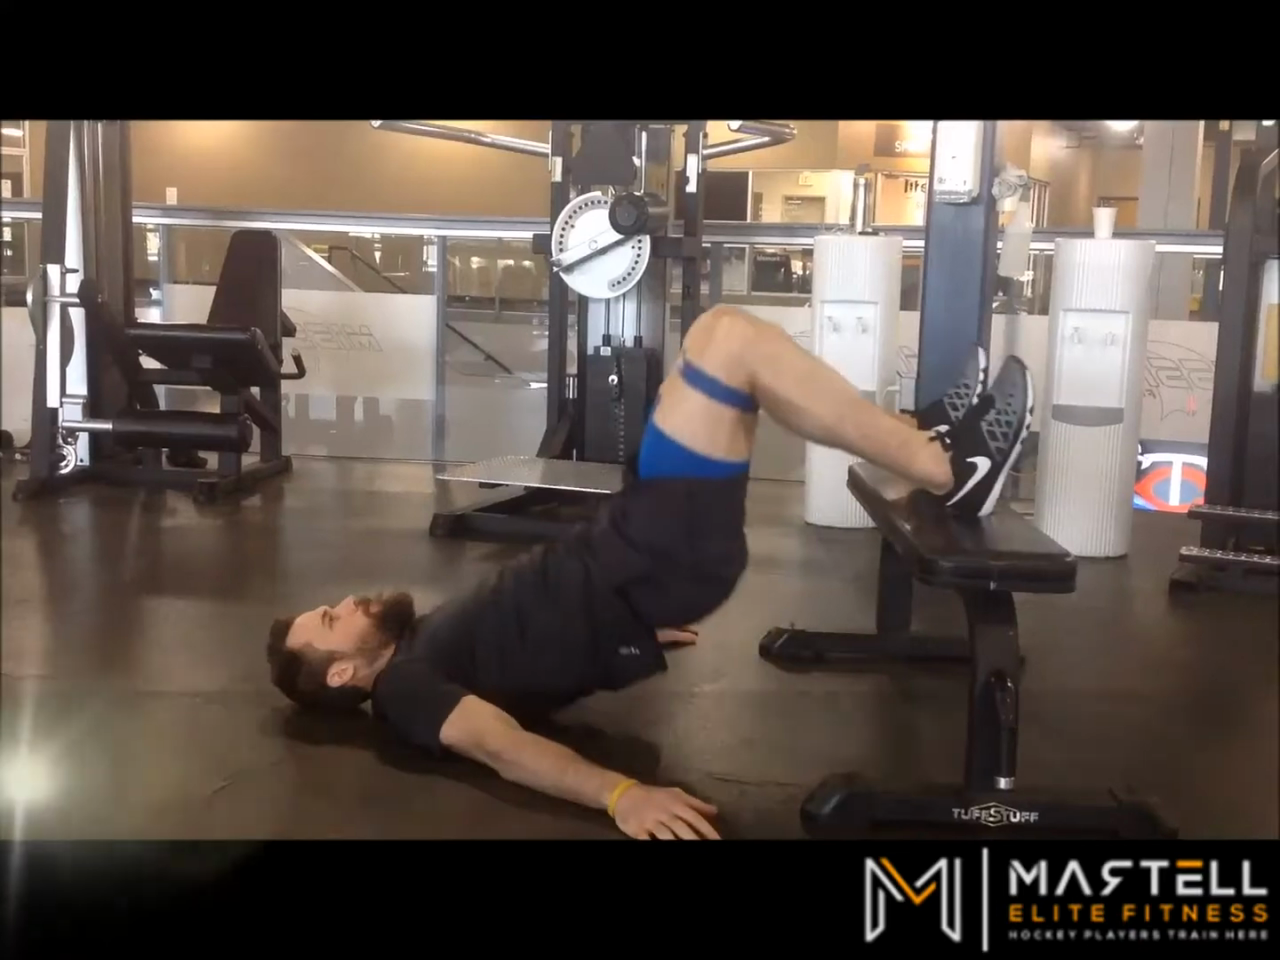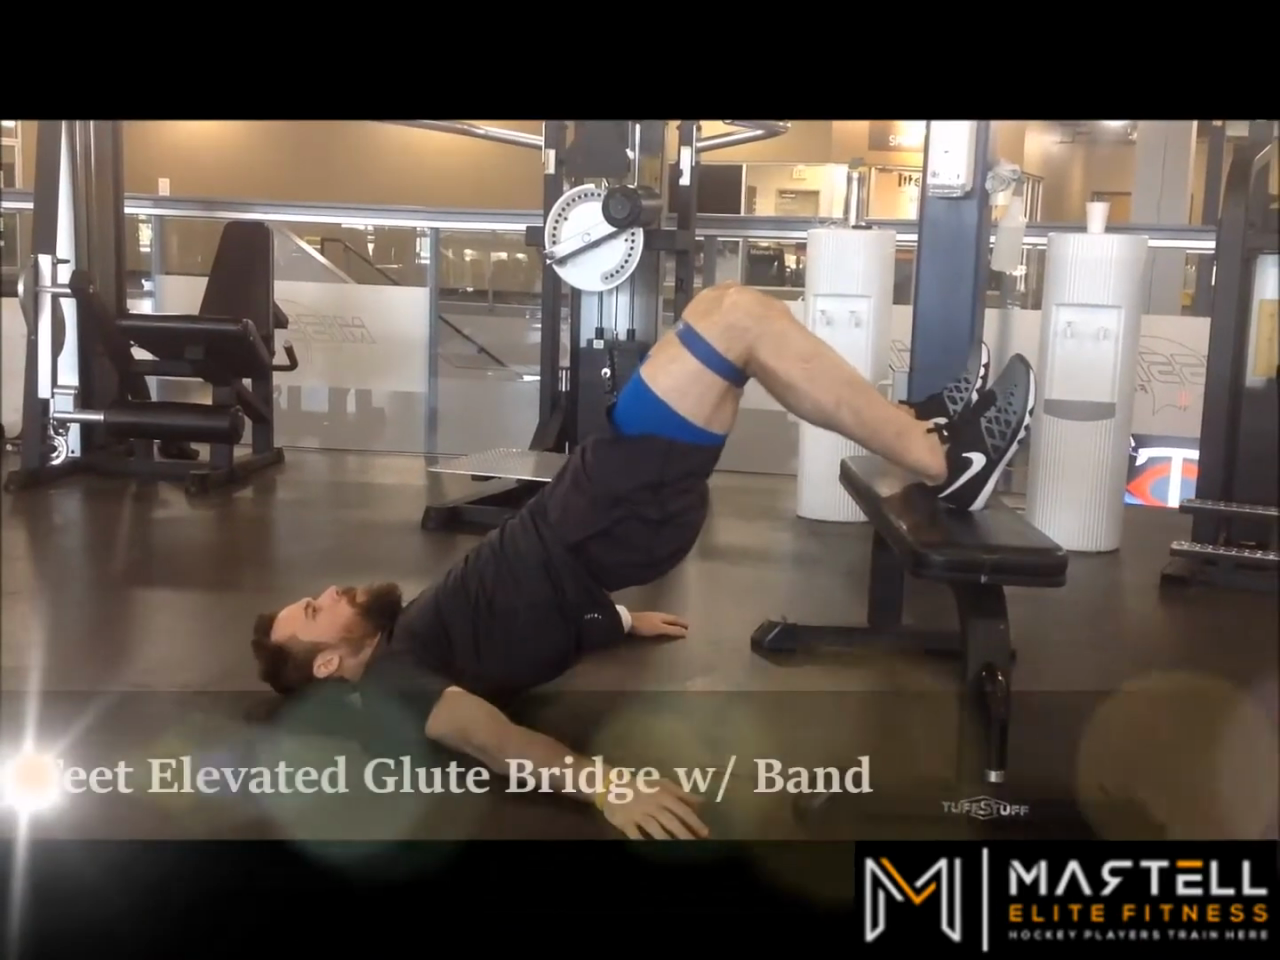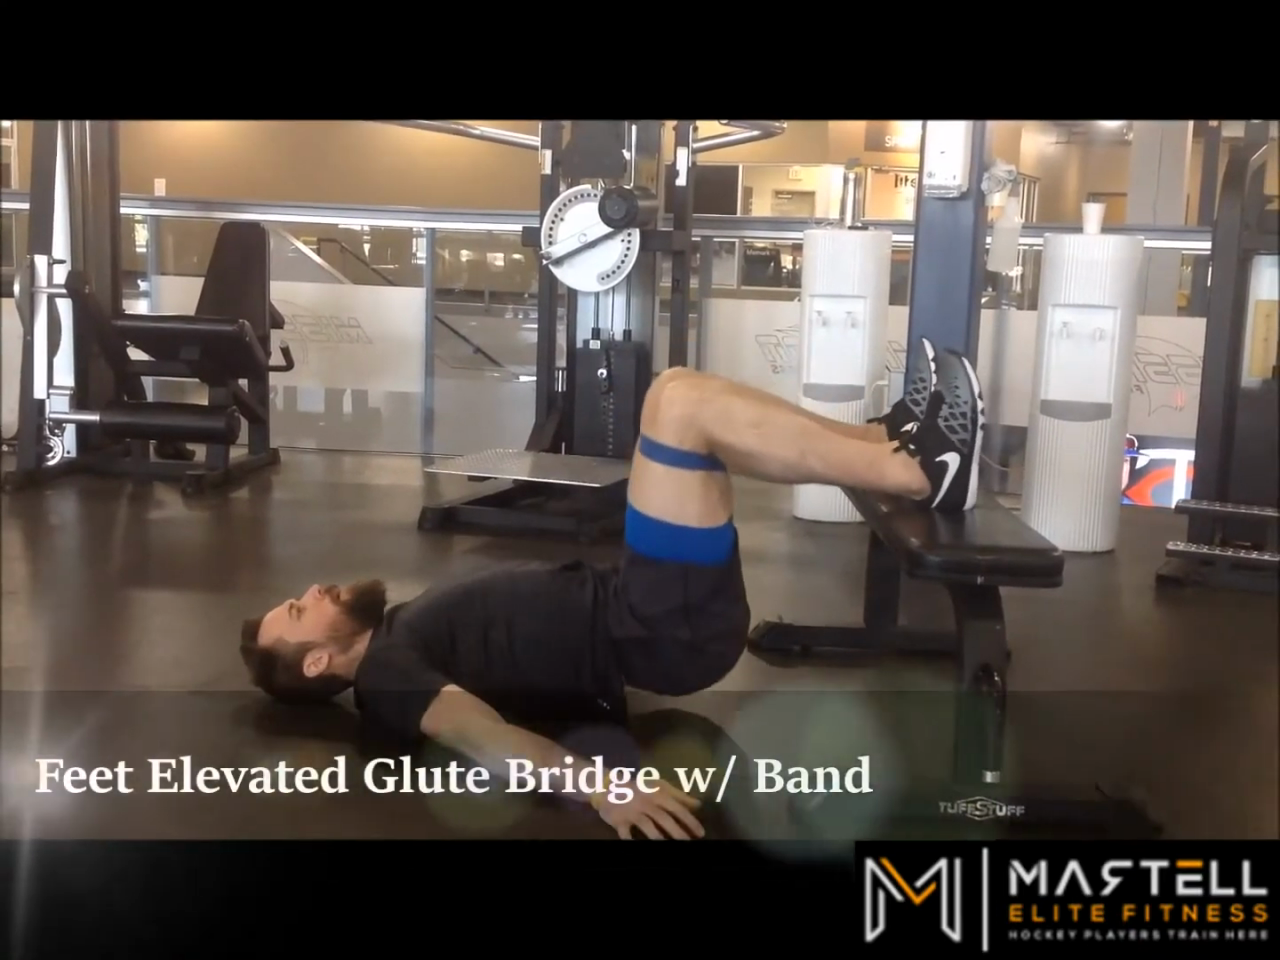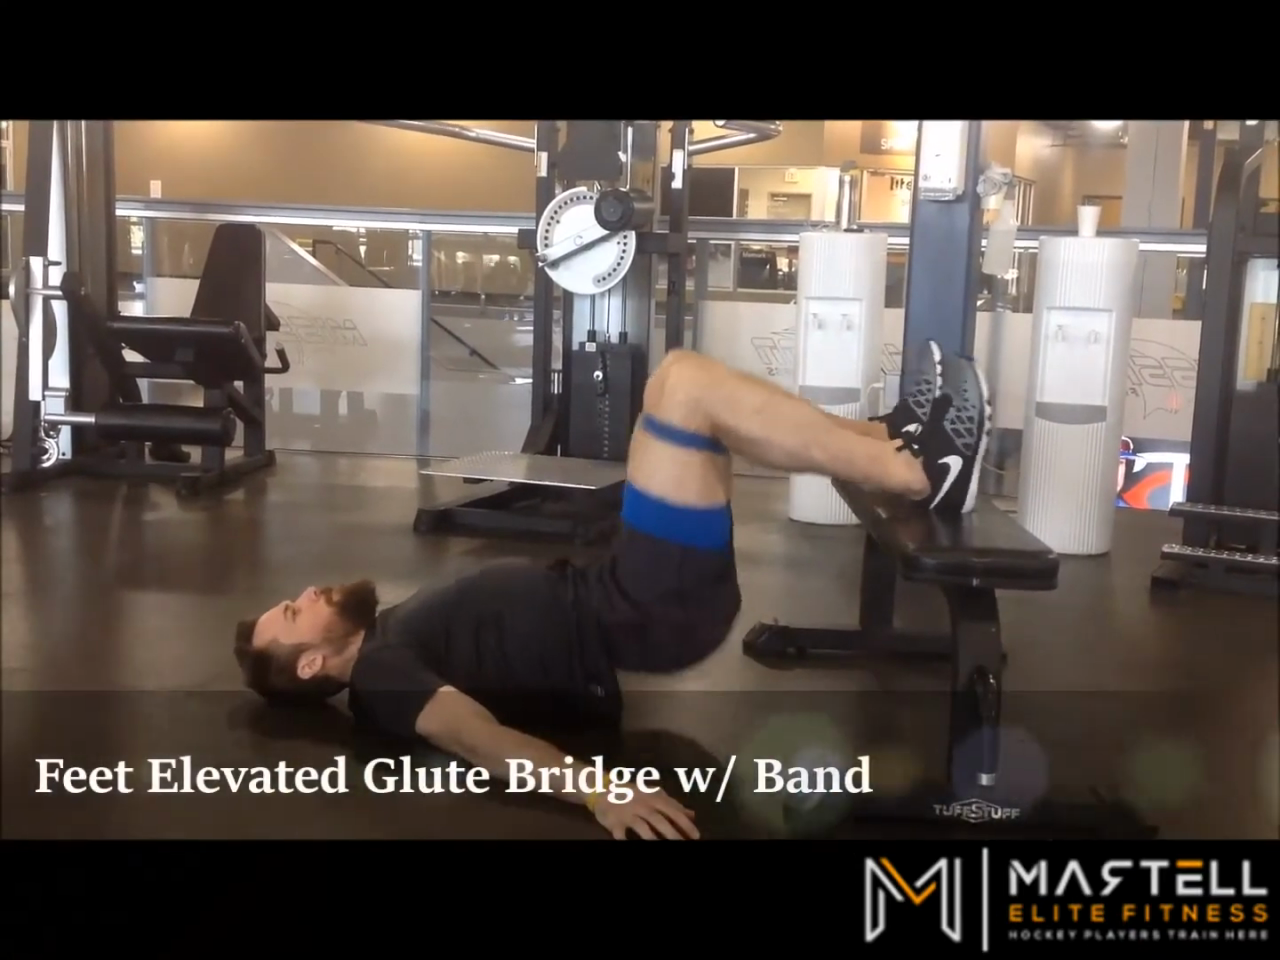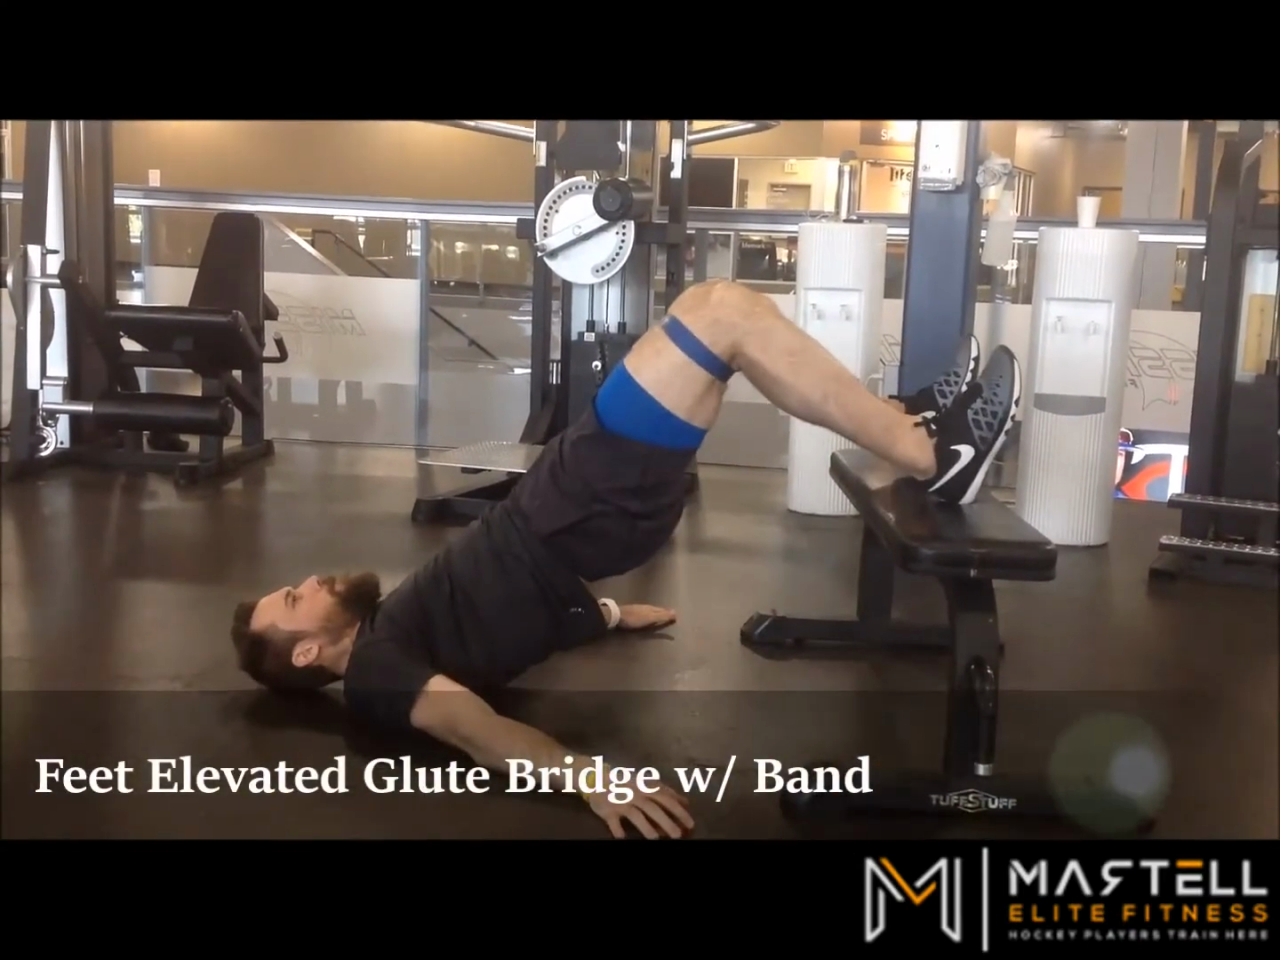
dt=1s
person 1, frame 1
left shoulder: (425, 641)
right shoulder: (405, 688)
right elbow: (501, 746)
right wrist: (618, 795)
left hip: (622, 564)
right hip: (652, 567)
left knee: (724, 342)
right knee: (725, 338)
left ankle: (925, 437)
right ankle: (948, 469)
person 1, frame 2
left shoulder: (406, 638)
right shoulder: (391, 679)
right elbow: (489, 738)
right wrist: (604, 784)
left hip: (588, 524)
right hip: (618, 517)
left knee: (733, 314)
right knee: (735, 314)
left ankle: (921, 429)
right ankle: (943, 461)
person 1, frame 3
left shoulder: (401, 632)
right shoulder: (388, 677)
right elbow: (482, 735)
right wrist: (597, 783)
left hip: (619, 604)
right hip: (665, 632)
left knee: (690, 406)
right knee: (681, 402)
left ankle: (895, 439)
right ankle: (923, 473)
person 1, frame 4
left shoulder: (392, 635)
right shoulder: (381, 677)
right elbow: (476, 737)
right wrist: (592, 787)
left hip: (606, 597)
right hip: (650, 614)
left knee: (688, 391)
right knee: (686, 385)
left ankle: (895, 441)
right ankle: (923, 473)
person 1, frame 5
left shoulder: (385, 632)
right shoulder: (375, 671)
right elbow: (470, 726)
right wrist: (587, 776)
left hip: (567, 511)
left knee: (726, 315)
right knee: (722, 310)
left ankle: (908, 422)
right ankle: (929, 454)
